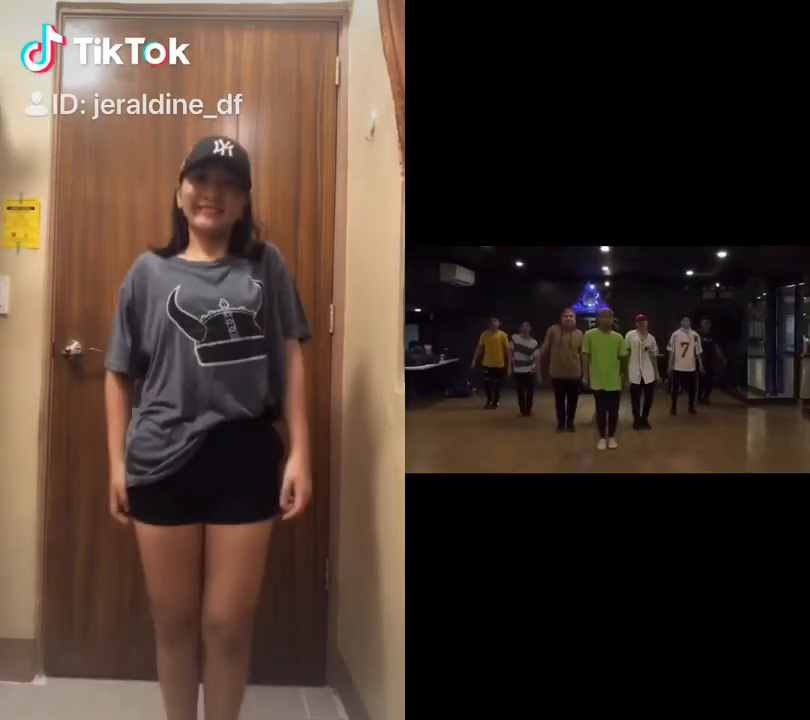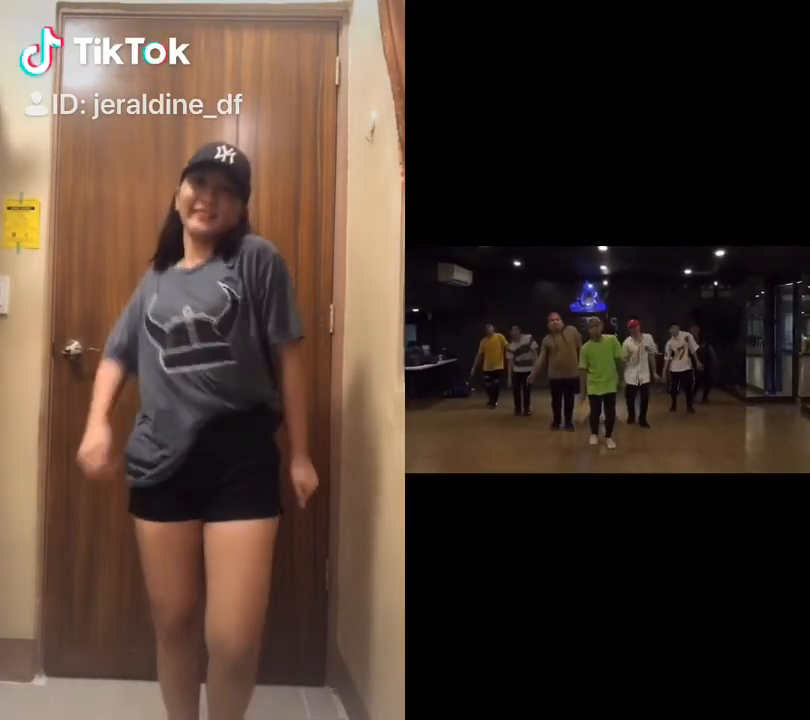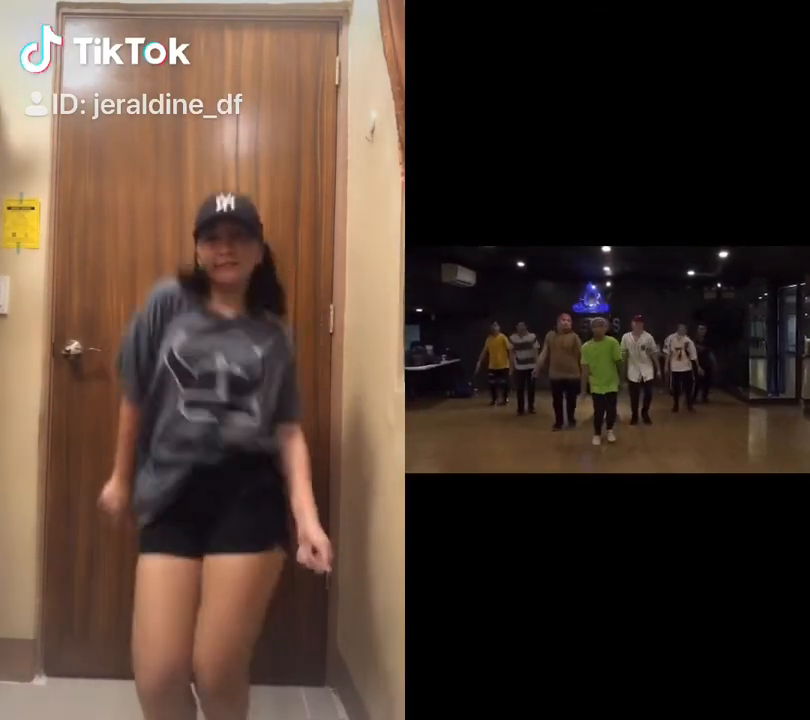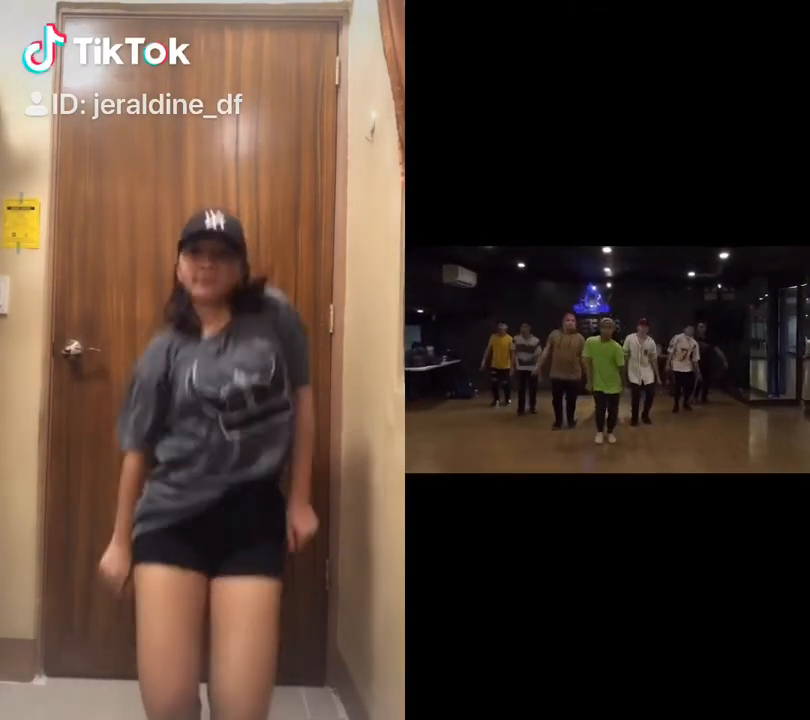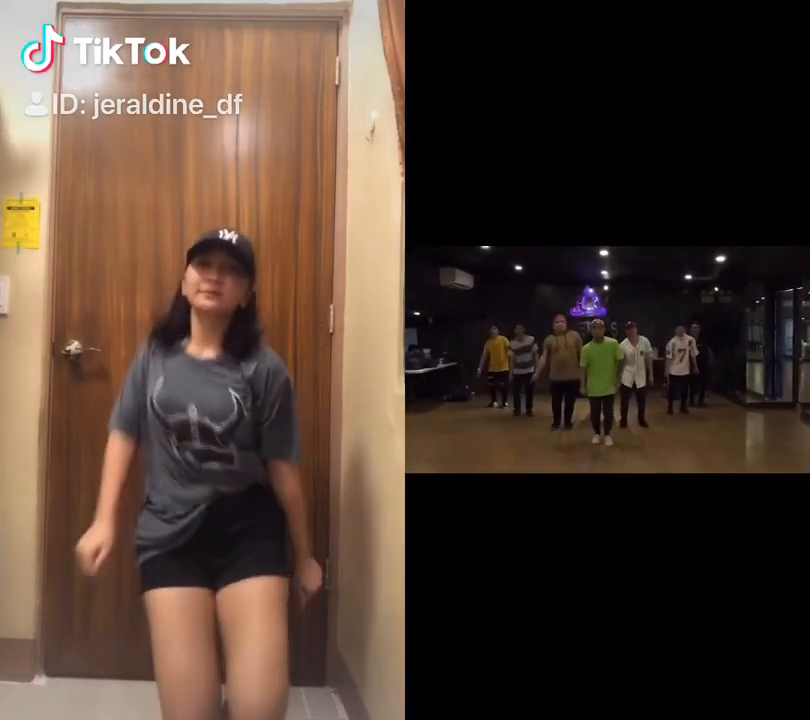
dt=0.3s
person 1, frame 1
left shoulder: (266, 265)
right shoulder: (149, 272)
left elbow: (291, 360)
right elbow: (119, 375)
left wrist: (300, 453)
right wrist: (117, 463)
left hip: (245, 460)
right hip: (163, 462)
left knee: (229, 623)
right knee: (173, 622)
person 1, frame 2
left shoulder: (257, 260)
right shoulder: (156, 279)
left elbow: (285, 358)
right elbow: (118, 353)
left wrist: (299, 454)
right wrist: (96, 423)
left hip: (239, 459)
right hip: (161, 461)
left knee: (234, 639)
right knee: (172, 623)
person 1, frame 3
left shoulder: (272, 335)
right shoulder: (166, 302)
left elbow: (289, 432)
right elbow: (134, 395)
left wrist: (308, 520)
right wrist: (120, 477)
left hip: (246, 496)
right hip: (170, 498)
left knee: (219, 669)
right knee: (157, 677)
person 1, frame 4
left shoulder: (275, 316)
right shoulder: (166, 349)
left elbow: (301, 403)
right elbow: (138, 450)
left wrist: (300, 500)
right wrist: (119, 541)
left hip: (252, 520)
right hip: (171, 524)
person 1, frame 5
left shoulder: (263, 371)
right shoulder: (155, 354)
left elbow: (283, 468)
right elbow: (122, 433)
left wrist: (304, 556)
right wrist: (103, 520)
left hip: (248, 534)
right hip: (171, 539)
